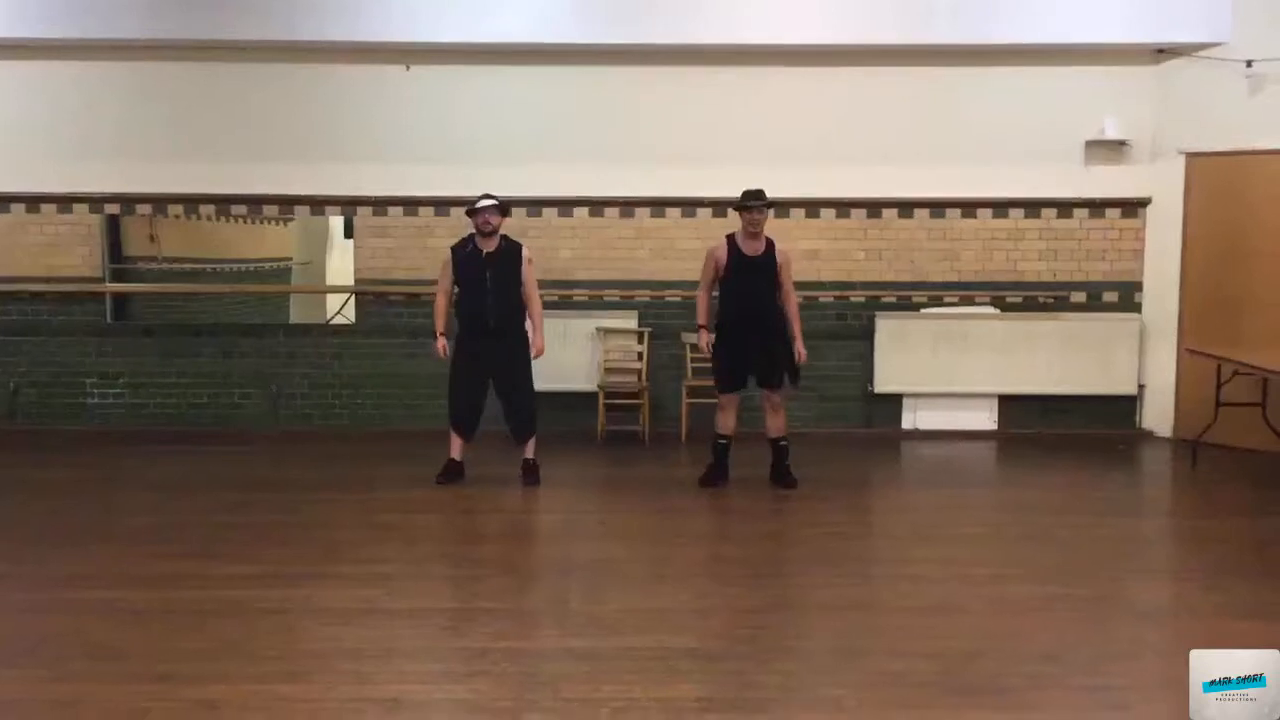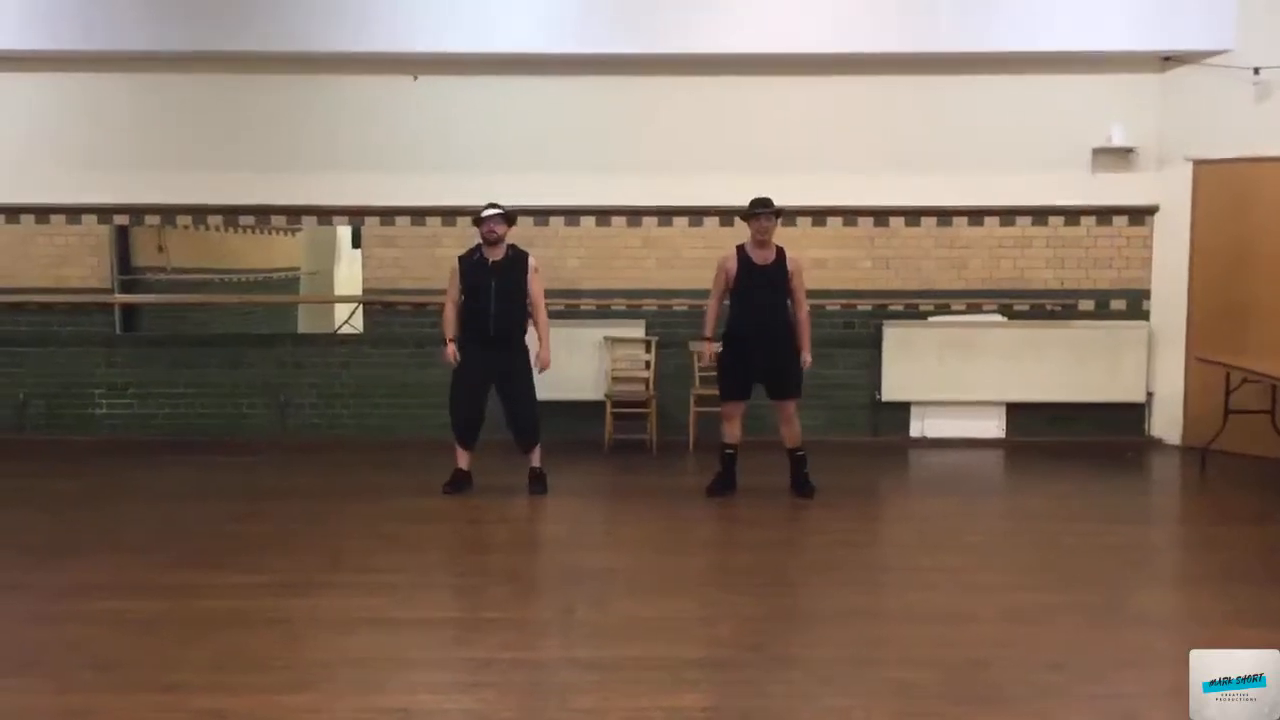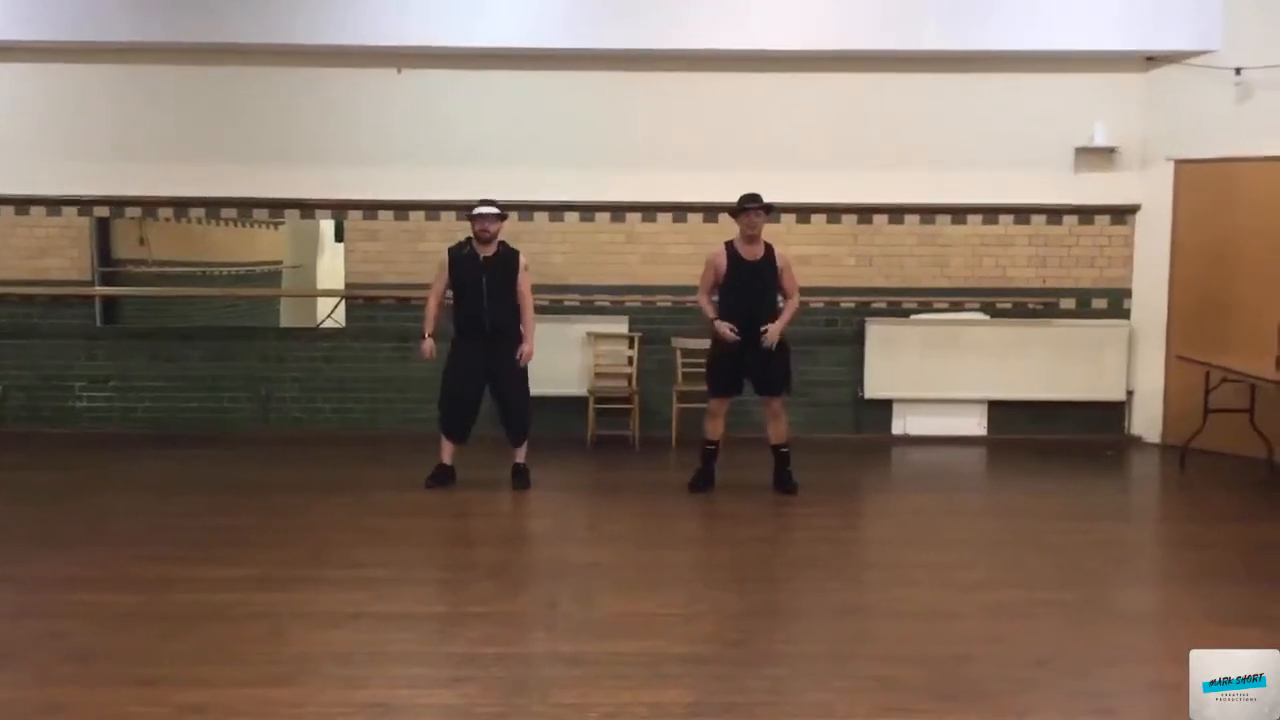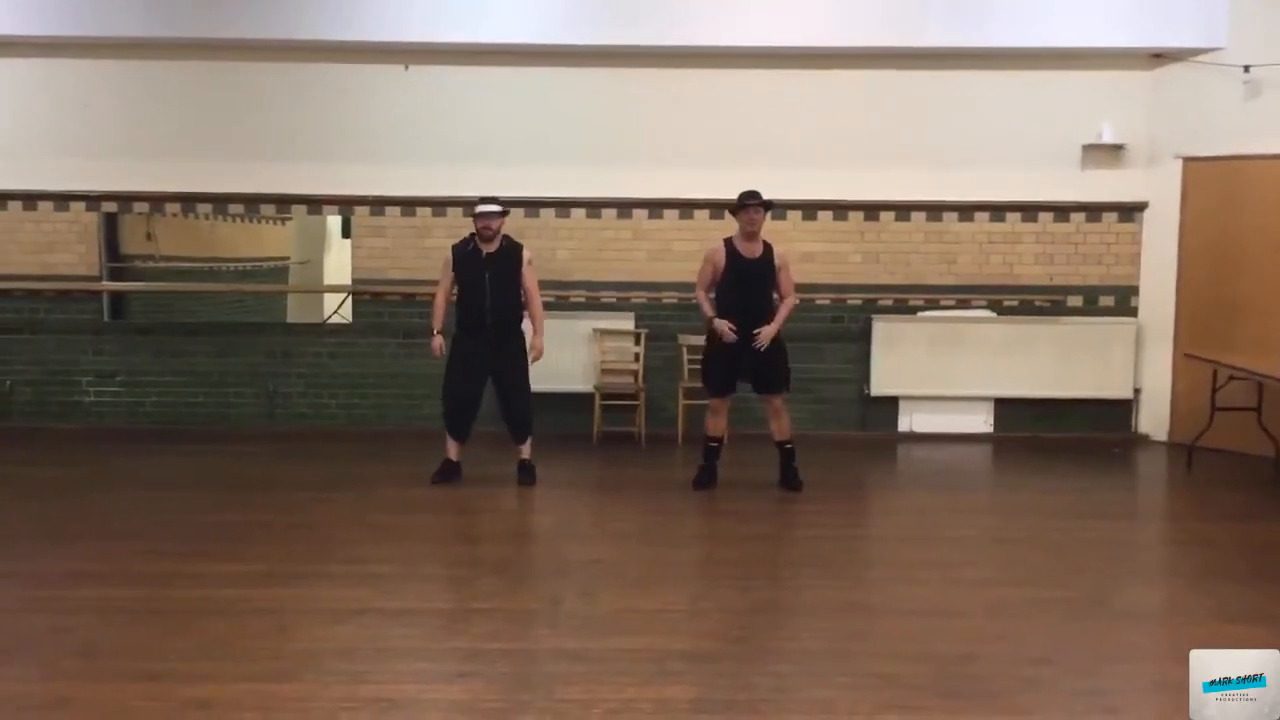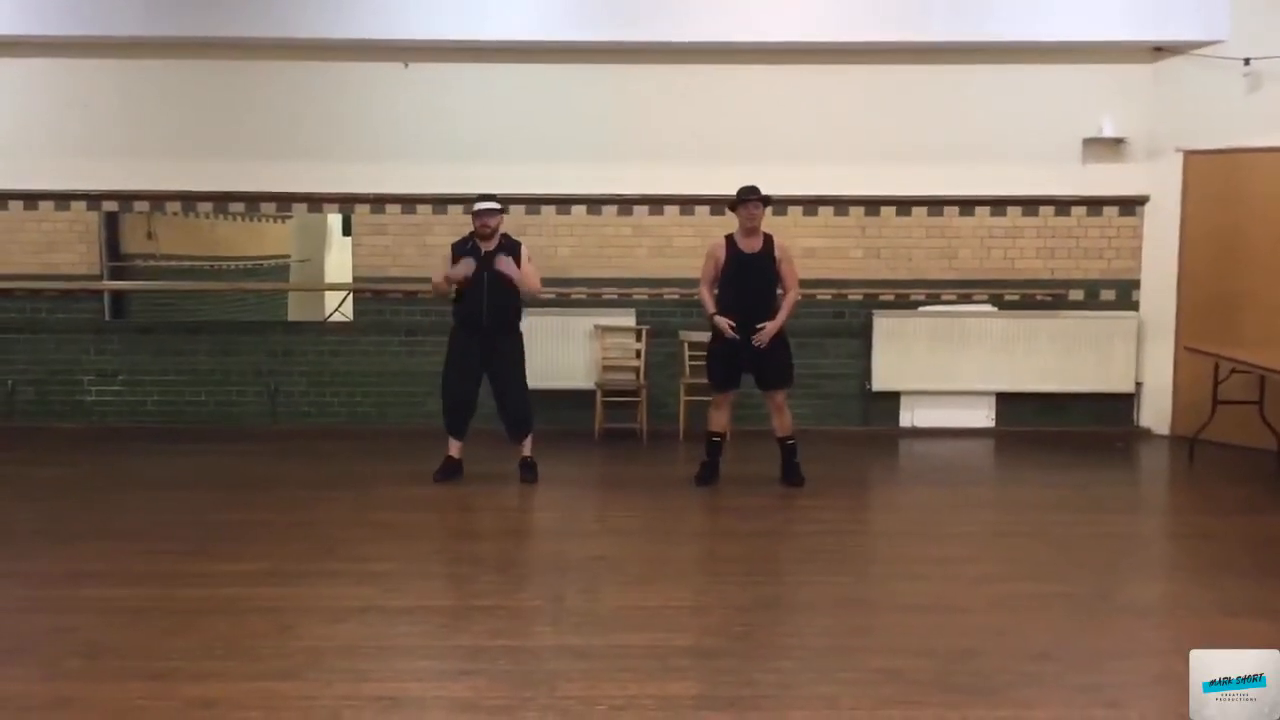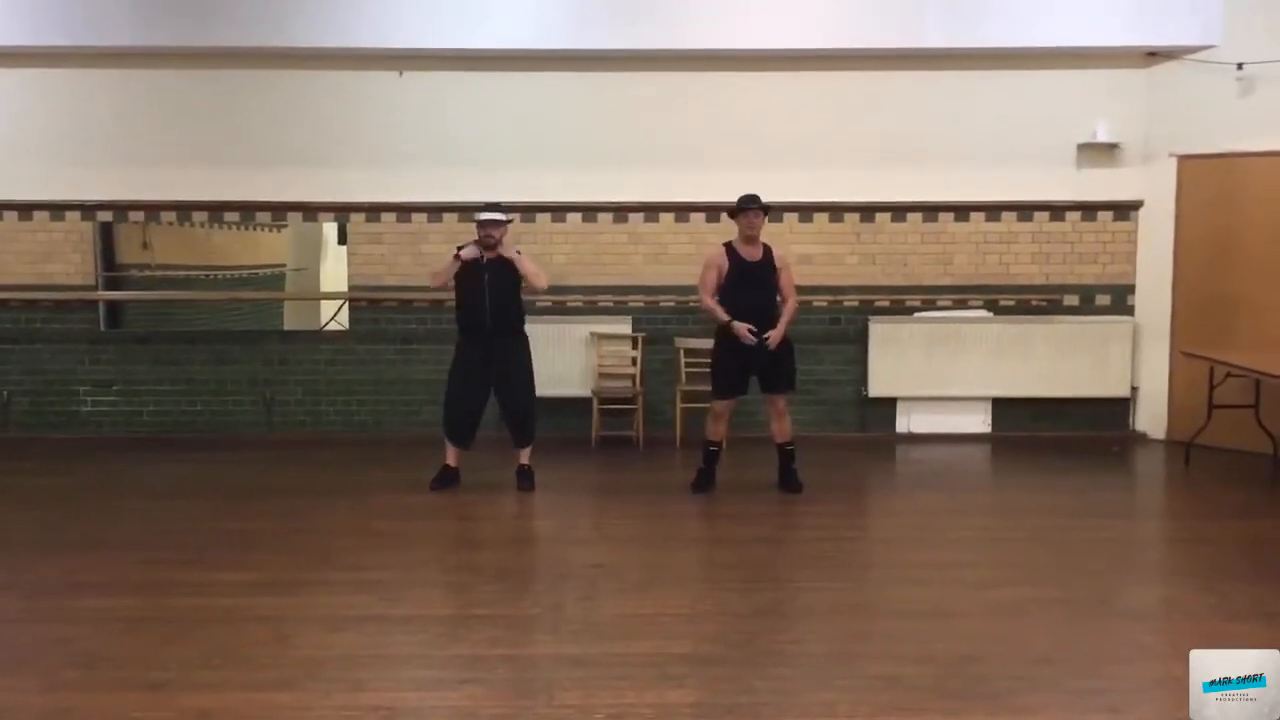
dt=0.5s
person 1, frame 1
left shoulder: (778, 253)
right shoulder: (720, 250)
left elbow: (788, 296)
right elbow: (704, 290)
left wrist: (797, 337)
right wrist: (703, 328)
left hip: (770, 335)
right hip: (730, 336)
left knee: (774, 400)
right knee: (726, 400)
left ankle: (780, 466)
right ankle: (719, 466)
person 1, frame 2
left shoulder: (788, 262)
right shoulder: (730, 260)
left elbow: (800, 305)
right elbow: (715, 301)
left wrist: (805, 347)
right wrist: (708, 339)
left hip: (779, 345)
right hip: (738, 345)
left knee: (787, 409)
right knee: (731, 409)
left ankle: (799, 475)
right ankle: (727, 475)
person 1, frame 3
left shoulder: (777, 257)
right shoulder: (719, 256)
left elbow: (793, 297)
right elbow: (704, 294)
left wrist: (779, 325)
right wrist: (715, 321)
left hip: (767, 341)
right hip: (729, 340)
left knee: (775, 405)
right knee: (716, 405)
left ankle: (782, 472)
right ankle: (706, 470)
person 1, frame 4
left shoulder: (775, 256)
right shoulder: (718, 252)
left elbow: (789, 296)
right elbow: (701, 291)
left wrist: (774, 326)
right wrist: (714, 320)
left hip: (764, 338)
right hip: (726, 338)
left knee: (775, 403)
right knee: (717, 402)
left ankle: (788, 469)
right ankle: (709, 468)
person 1, frame 5
left shoulder: (777, 248)
right shoulder: (720, 248)
left elbow: (792, 290)
right elbow: (705, 287)
left wrist: (776, 323)
right wrist: (714, 316)
left hip: (767, 333)
right hip: (728, 333)
left knee: (777, 398)
right knee: (721, 397)
left ankle: (790, 464)
right ankle: (711, 463)
person 1, frame 6
left shoulder: (775, 258)
right shoulder: (720, 256)
left elbow: (790, 299)
right elbow: (706, 297)
left wrist: (780, 329)
right wrist: (731, 323)
left hip: (771, 340)
right hip: (732, 341)
left knee: (779, 404)
right knee: (720, 407)
left ankle: (788, 471)
right ankle: (707, 470)
person 2, frame 1
left shoulder: (519, 253)
right shoulder: (457, 254)
left elbow: (531, 296)
right elbow: (443, 295)
left wrist: (537, 333)
right wrist: (440, 333)
left hip: (511, 341)
right hip: (470, 341)
left knee: (520, 401)
right knee: (462, 401)
left ankle: (529, 462)
right ankle: (455, 462)
person 2, frame 2
left shoulder: (525, 263)
right shoulder: (463, 263)
left elbow: (538, 306)
right elbow: (451, 305)
left wrist: (544, 346)
right wrist: (450, 340)
left hip: (512, 350)
right hip: (472, 350)
left knee: (523, 410)
right knee: (464, 410)
left ankle: (536, 471)
right ankle: (462, 472)
person 2, frame 3
left shoulder: (515, 259)
right shoulder: (453, 257)
left elbow: (525, 302)
right elbow: (435, 297)
left wrist: (528, 340)
right wrist: (428, 334)
left hip: (507, 344)
right hip: (467, 344)
left knee: (515, 405)
right knee: (454, 403)
left ankle: (520, 466)
right ankle: (445, 466)
person 2, frame 4
left shoulder: (519, 254)
right shoulder: (458, 253)
left elbow: (532, 296)
right elbow: (443, 294)
left wrist: (538, 335)
right wrist: (437, 332)
left hip: (508, 340)
right hip: (468, 340)
left knee: (517, 400)
right knee: (457, 399)
left ankle: (525, 461)
right ankle: (452, 462)
person 2, frame 5
left shoulder: (517, 251)
right shoulder: (458, 250)
left elbow: (535, 288)
right elbow: (438, 288)
left wrist: (513, 272)
right wrist: (450, 277)
left hip: (506, 337)
right hip: (466, 337)
left knee: (514, 397)
right knee: (456, 396)
left ankle: (527, 459)
right ankle: (453, 460)
person 2, frame 6
left shoulder: (514, 260)
right shoulder: (463, 257)
left elbow: (540, 284)
right elbow: (434, 283)
left wrist: (513, 256)
right wrist: (459, 259)
left hip: (511, 344)
right hip: (471, 345)
left knee: (520, 405)
right knee: (459, 405)
left ankle: (524, 467)
right ankle: (450, 467)
